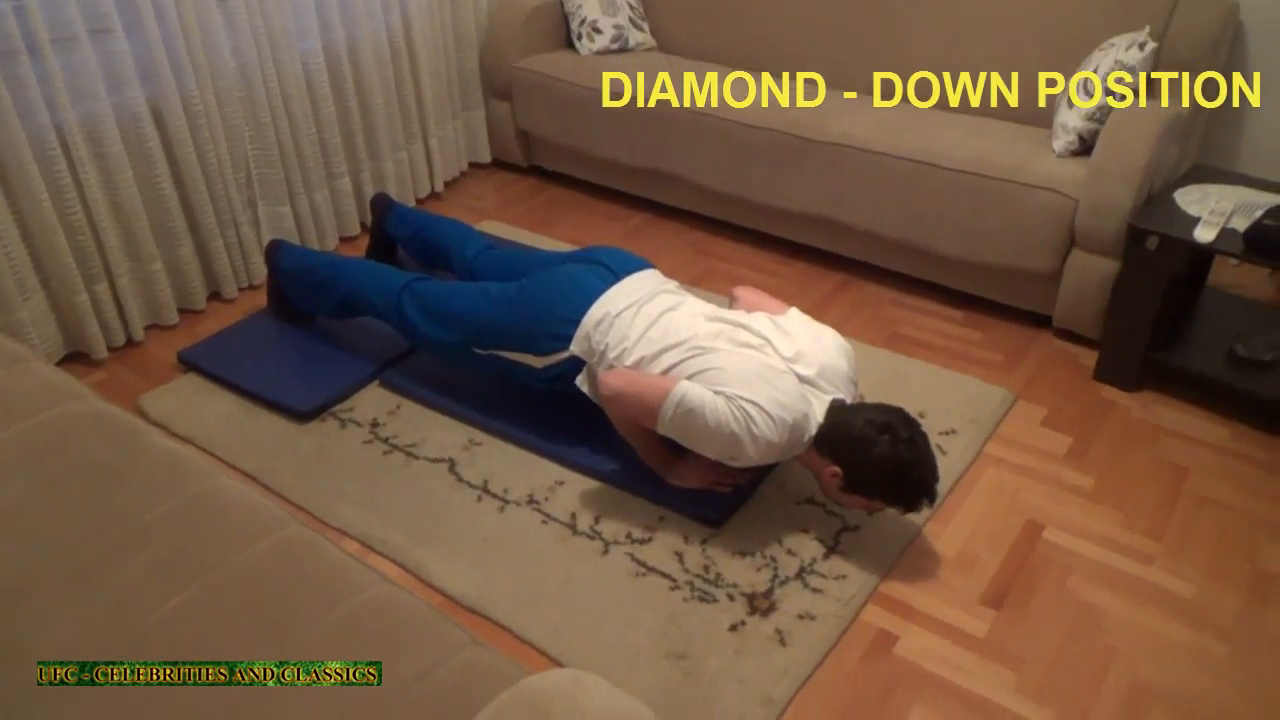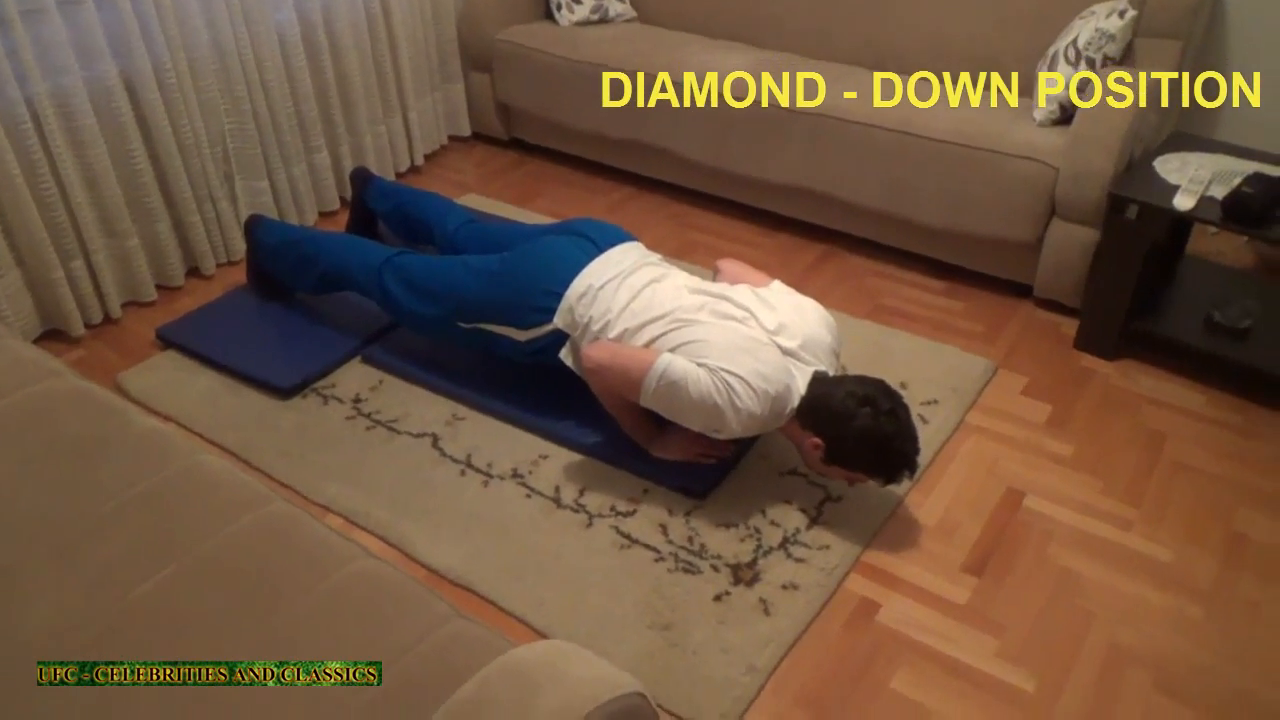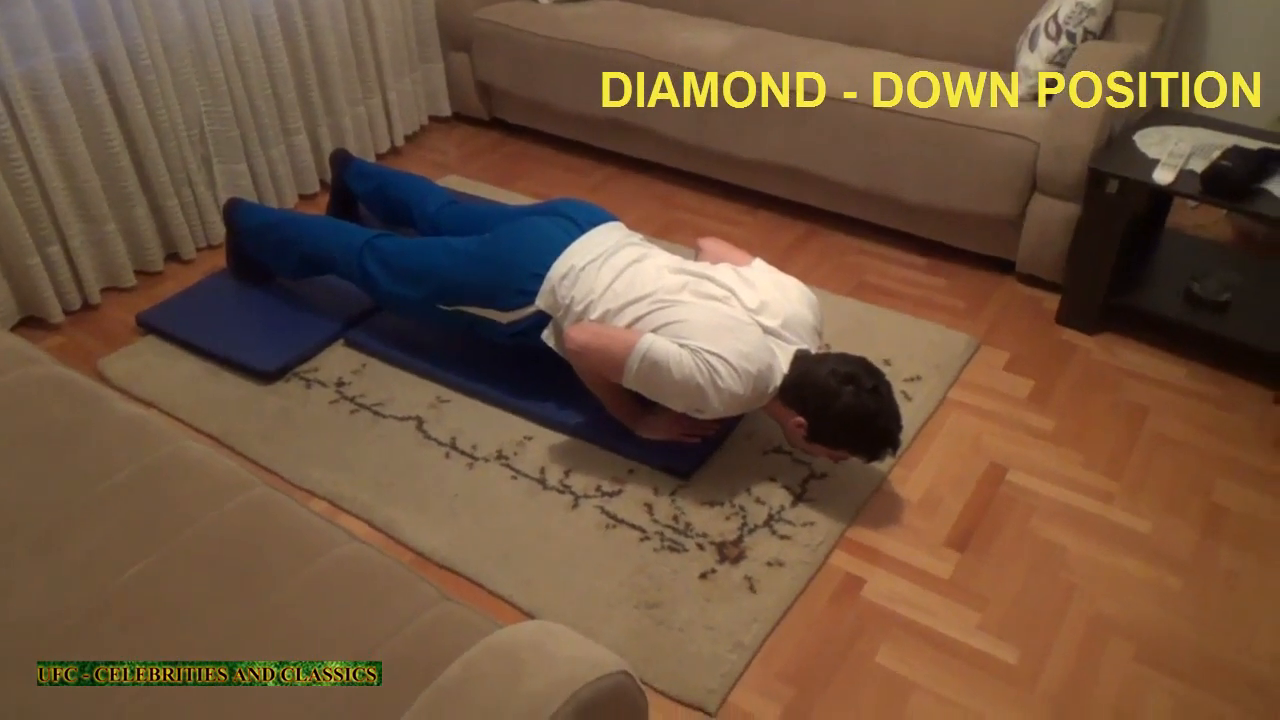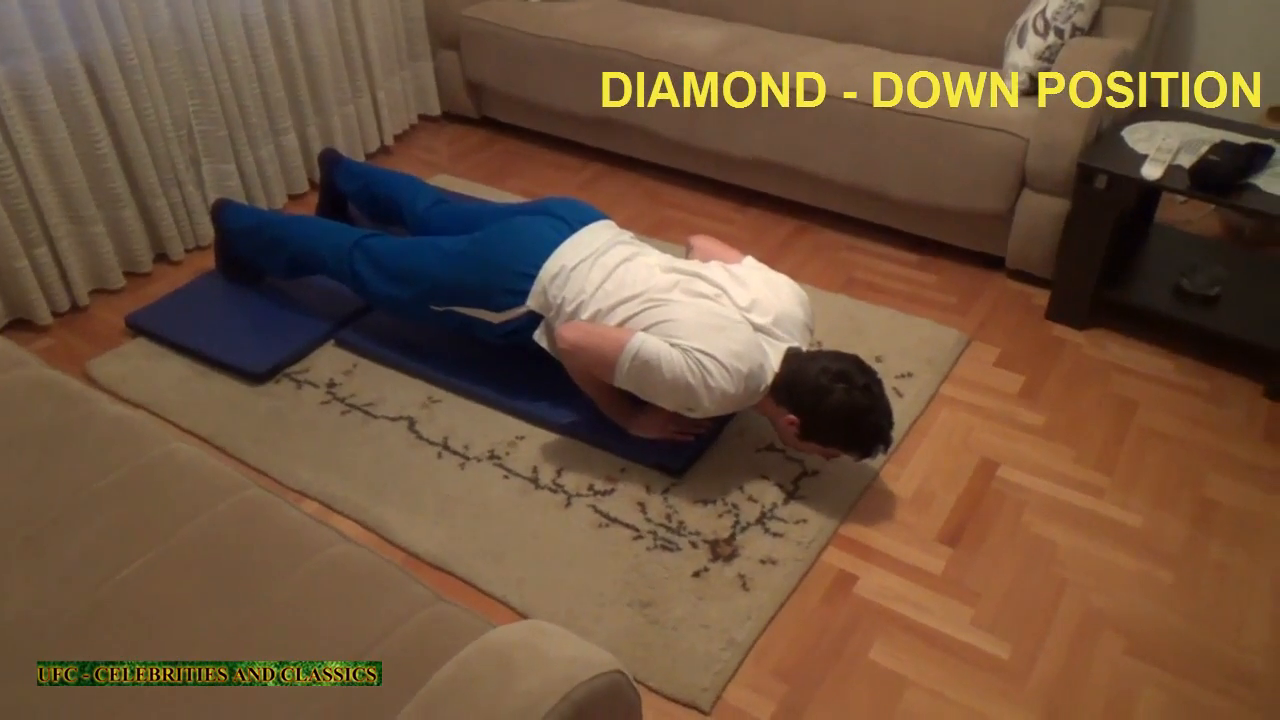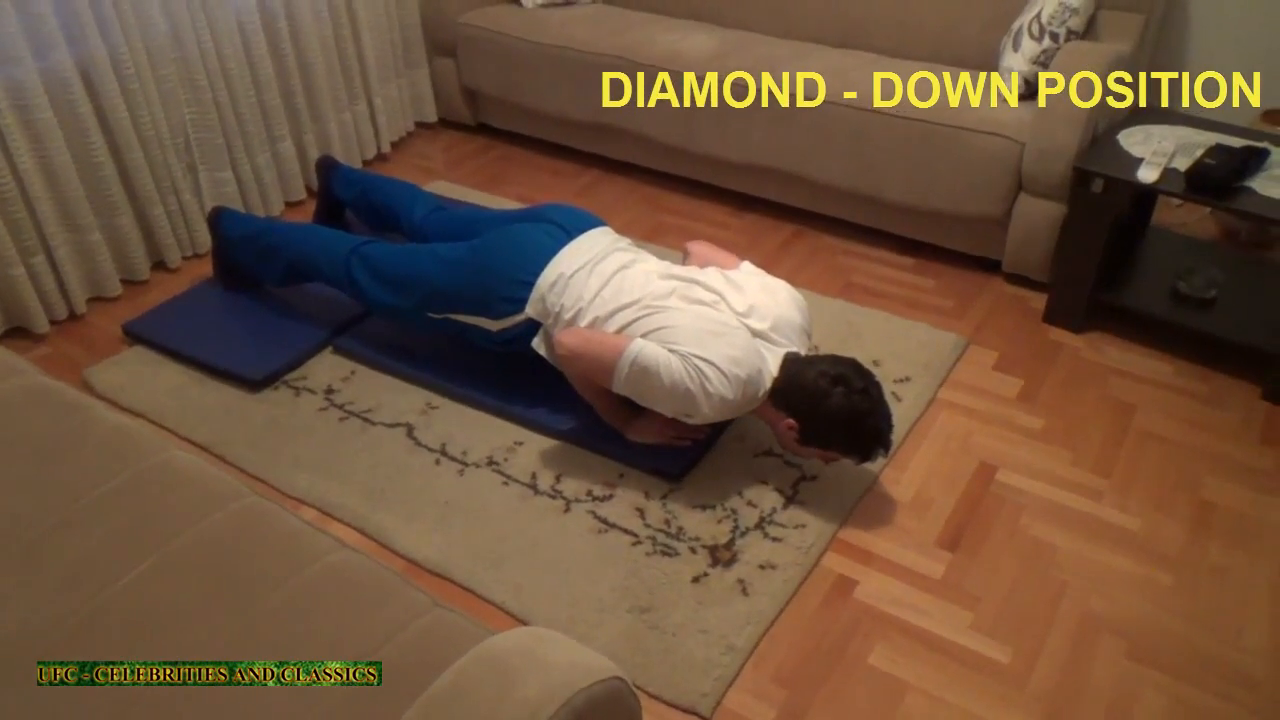
dt=0.5s
person 1, frame 1
left shoulder: (836, 358)
right shoulder: (754, 430)
left elbow: (745, 293)
right elbow: (616, 387)
right wrist: (670, 468)
left hip: (625, 281)
right hip: (572, 327)
left knee: (484, 263)
right knee: (421, 308)
left ankle: (395, 218)
right ankle: (295, 267)
person 1, frame 2
left shoulder: (819, 329)
right shoulder: (737, 401)
left elbow: (729, 265)
right elbow: (599, 359)
right wrist: (654, 440)
left hip: (609, 253)
right hip: (557, 299)
left knee: (465, 235)
right knee: (405, 284)
left ankle: (375, 194)
right ankle: (274, 244)
person 1, frame 3
left shoulder: (802, 308)
right shoulder: (720, 382)
left elbow: (712, 244)
right elbow: (581, 341)
right wrist: (638, 420)
left hip: (590, 234)
right hip: (537, 280)
left knee: (446, 216)
right knee: (385, 265)
left ankle: (355, 175)
right ankle: (254, 226)
person 1, frame 4
left shoulder: (791, 305)
right shoulder: (711, 380)
left elbow: (701, 243)
right elbow: (573, 340)
right wrist: (630, 418)
left hip: (580, 232)
right hip: (528, 279)
left knee: (436, 215)
right knee: (376, 266)
left ankle: (344, 175)
right ankle: (243, 228)
person 1, frame 5
left shoulder: (790, 311)
right shoulder: (710, 388)
left elbow: (699, 249)
right elbow: (570, 347)
right wrist: (629, 424)
left hip: (577, 239)
right hip: (525, 286)
left knee: (434, 223)
right knee: (372, 272)
left ankle: (340, 183)
right ankle: (240, 235)
